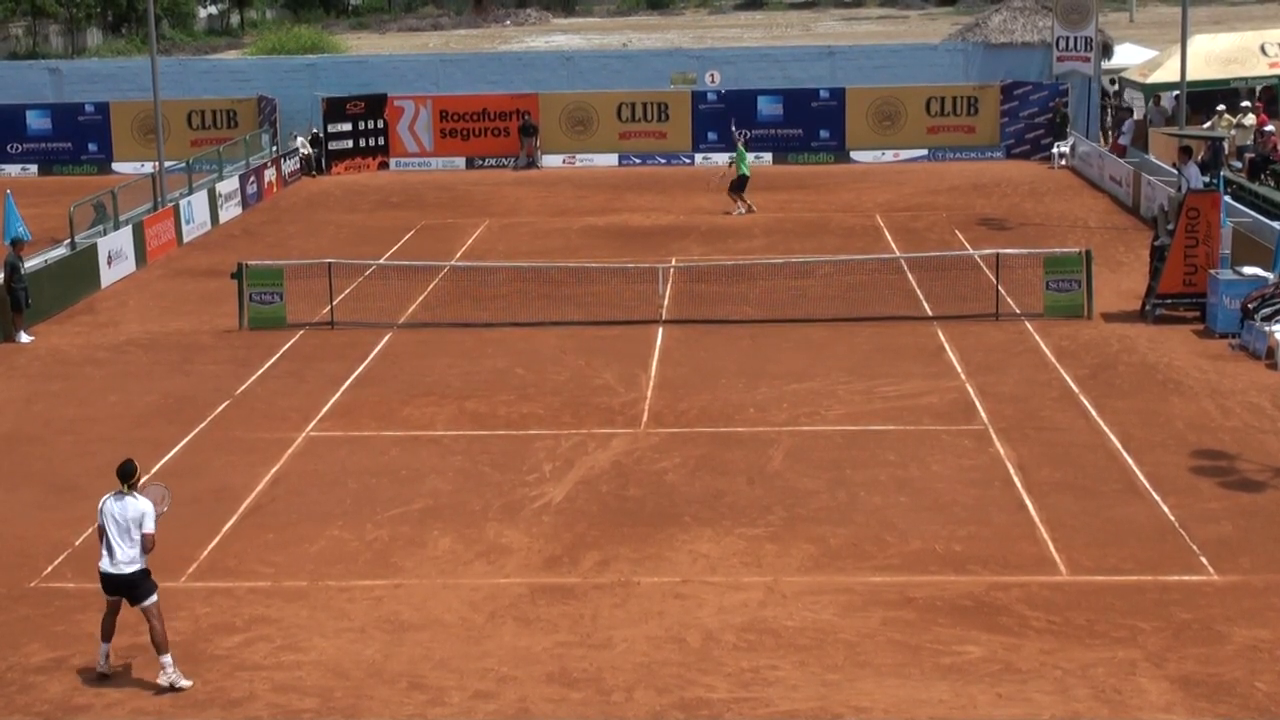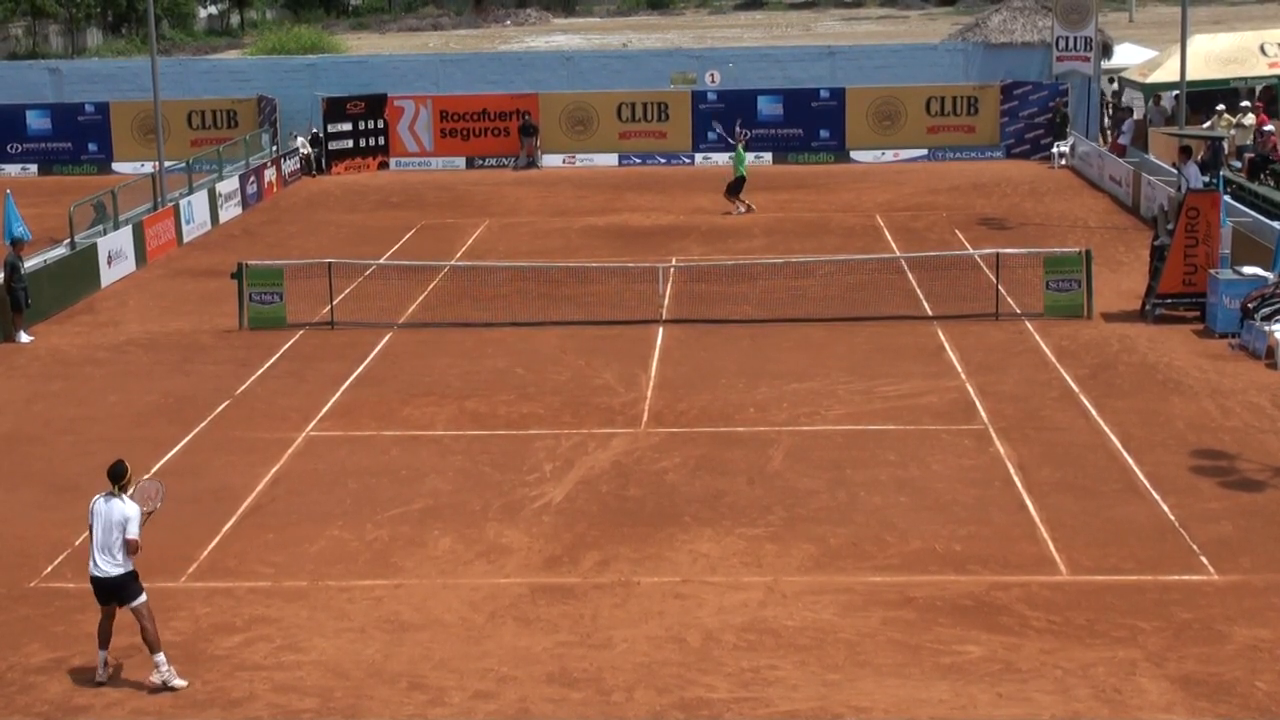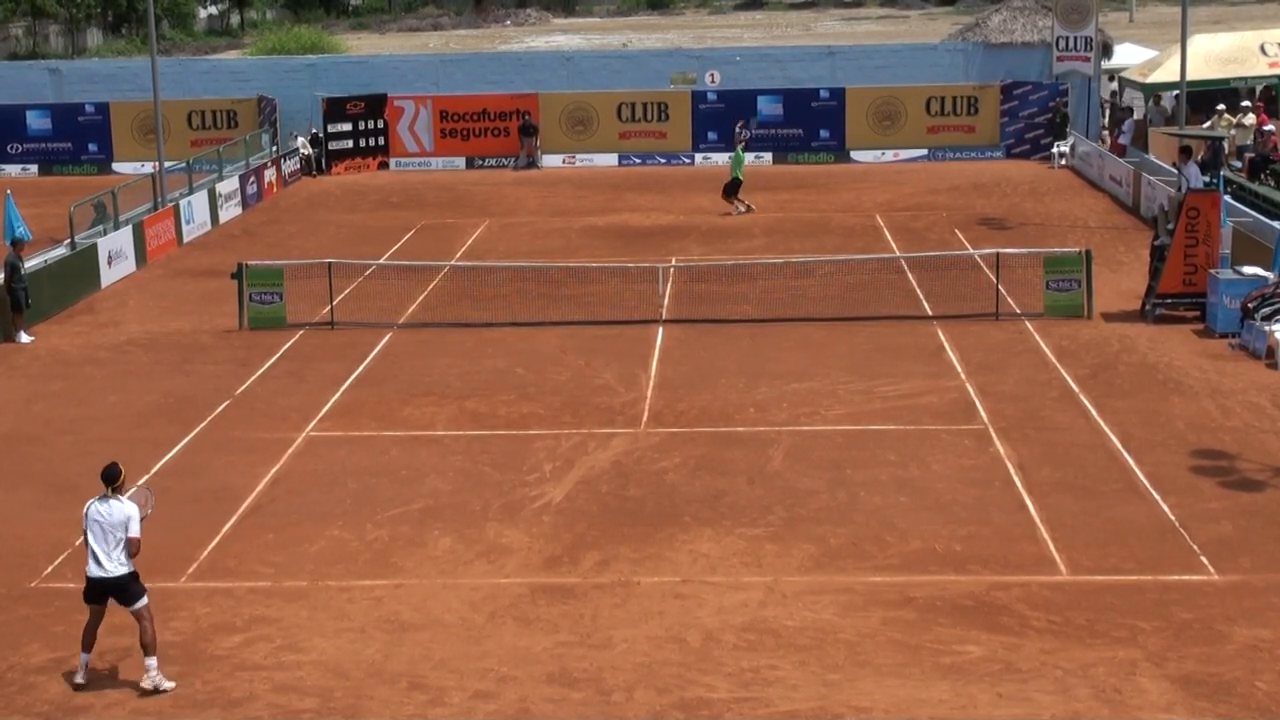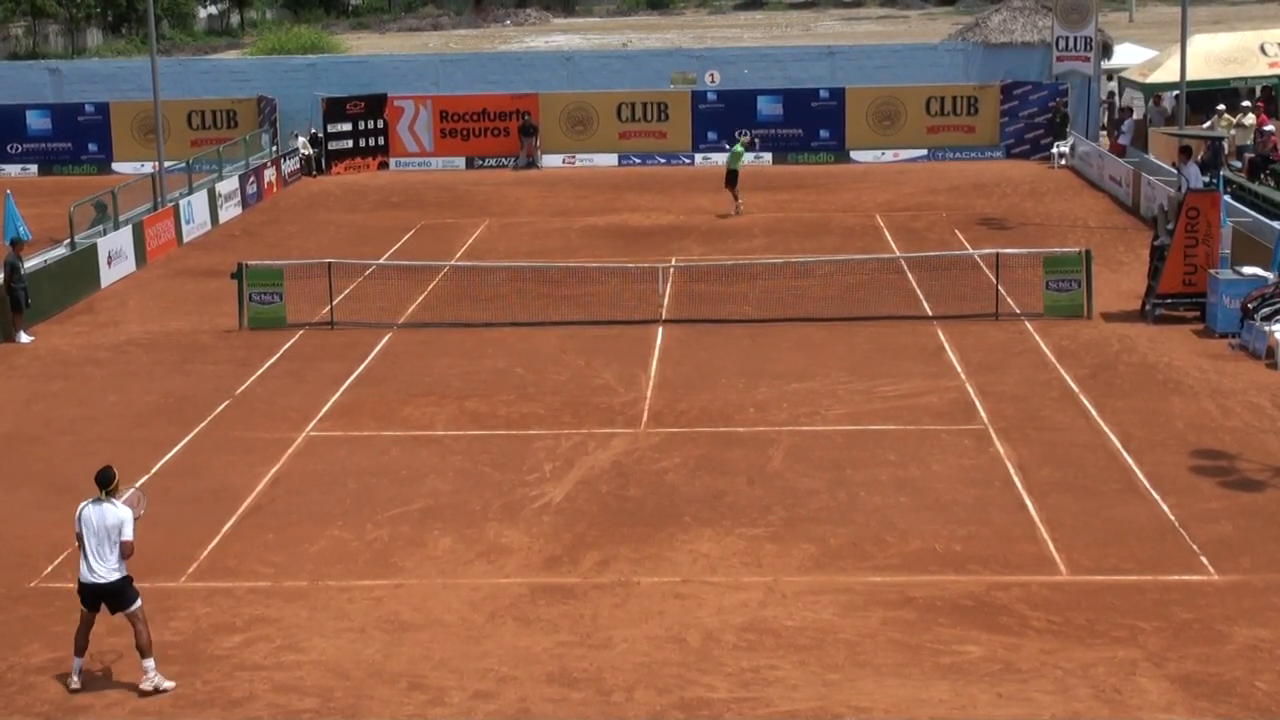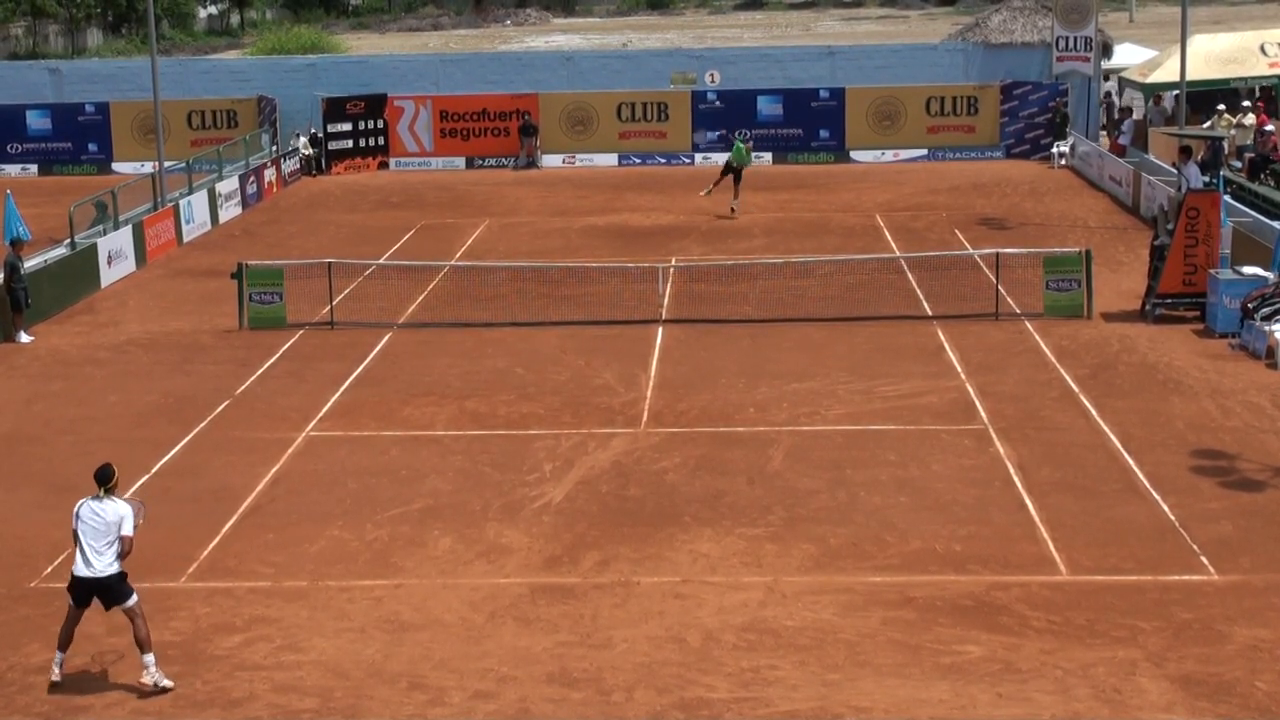
dt=0.2s
person 1, frame 1
left shoulder: (105, 502)
right shoulder: (144, 506)
left elbow: (101, 536)
right elbow: (148, 545)
right wrist: (147, 546)
left hip: (107, 571)
right hip: (133, 572)
left knee: (111, 612)
right knee: (155, 620)
left ankle: (103, 662)
right ankle: (168, 673)
person 1, frame 2
left shoulder: (95, 502)
right shoulder: (131, 509)
left elbow: (93, 535)
right elbow: (132, 549)
right wrist: (138, 546)
left hip: (97, 574)
right hip: (120, 575)
left knee: (107, 618)
right knee: (146, 619)
left ankle: (102, 670)
right ankle: (162, 671)
person 1, frame 3
left shoulder: (90, 507)
right shoulder: (130, 509)
left elbow: (87, 540)
right elbow: (133, 549)
right wrist: (136, 548)
left hip: (94, 576)
right hip: (121, 576)
left knee: (94, 621)
right knee: (146, 620)
left ankle: (81, 673)
right ankle: (152, 675)
person 1, frame 4
left shoulder: (83, 509)
right shoulder: (123, 512)
left elbow: (80, 543)
right elbow: (126, 551)
right wrist: (130, 550)
left hip: (87, 581)
right hip: (114, 580)
left knee: (85, 625)
right knee: (140, 623)
left ankle: (75, 677)
right ankle: (150, 677)
person 1, frame 5
left shoulder: (81, 506)
right shoulder: (124, 509)
left elbow: (76, 539)
right elbow: (127, 547)
left hip: (81, 575)
right hip: (110, 576)
left knee: (71, 621)
right knee: (138, 618)
left ankle: (56, 669)
right ankle: (150, 672)
